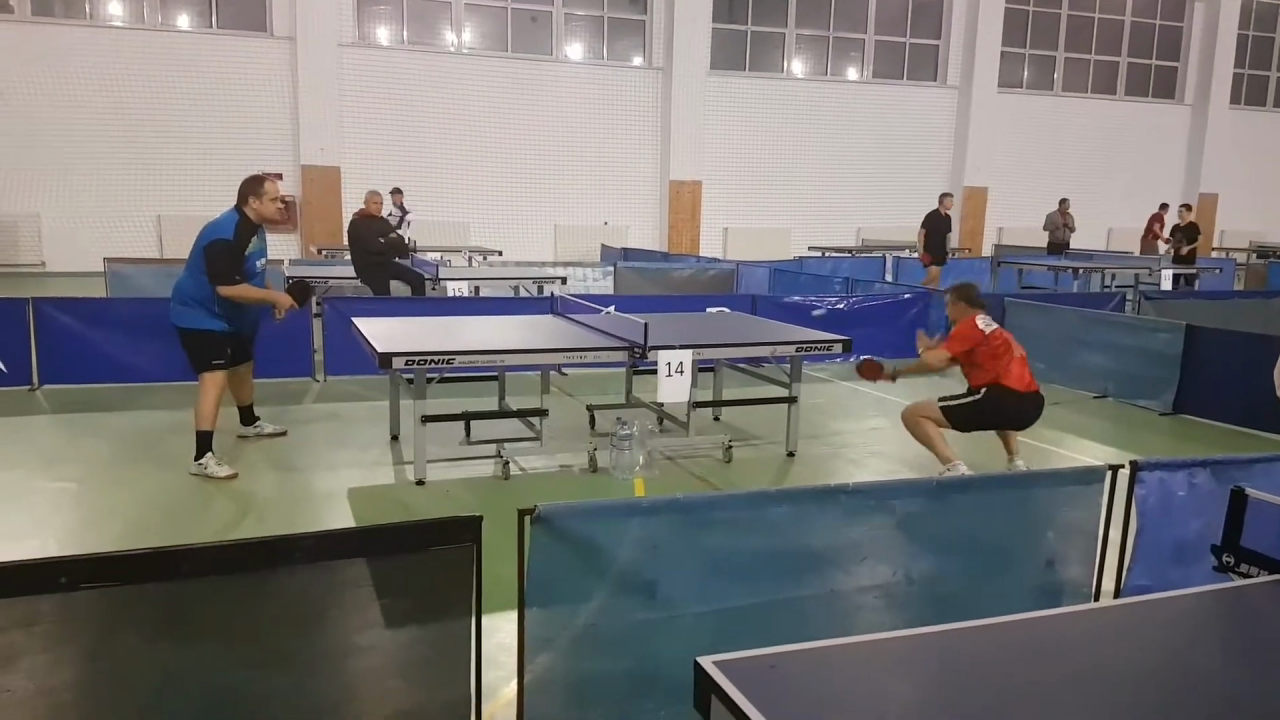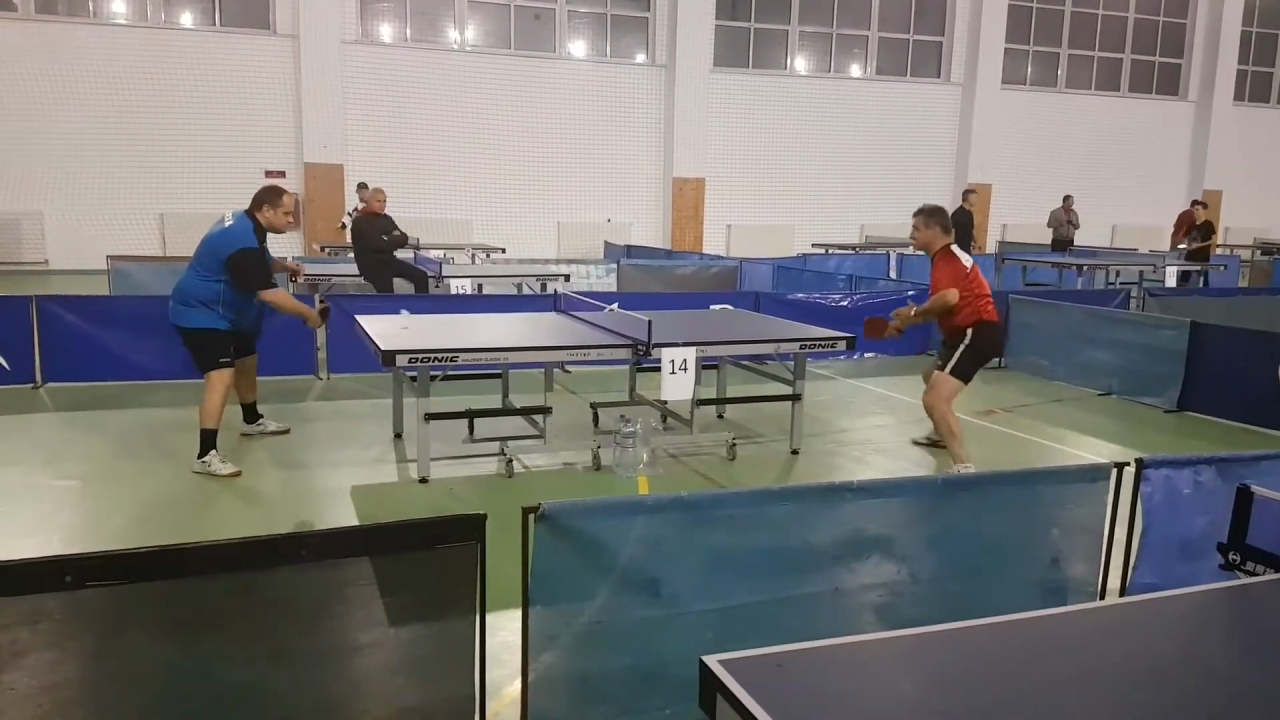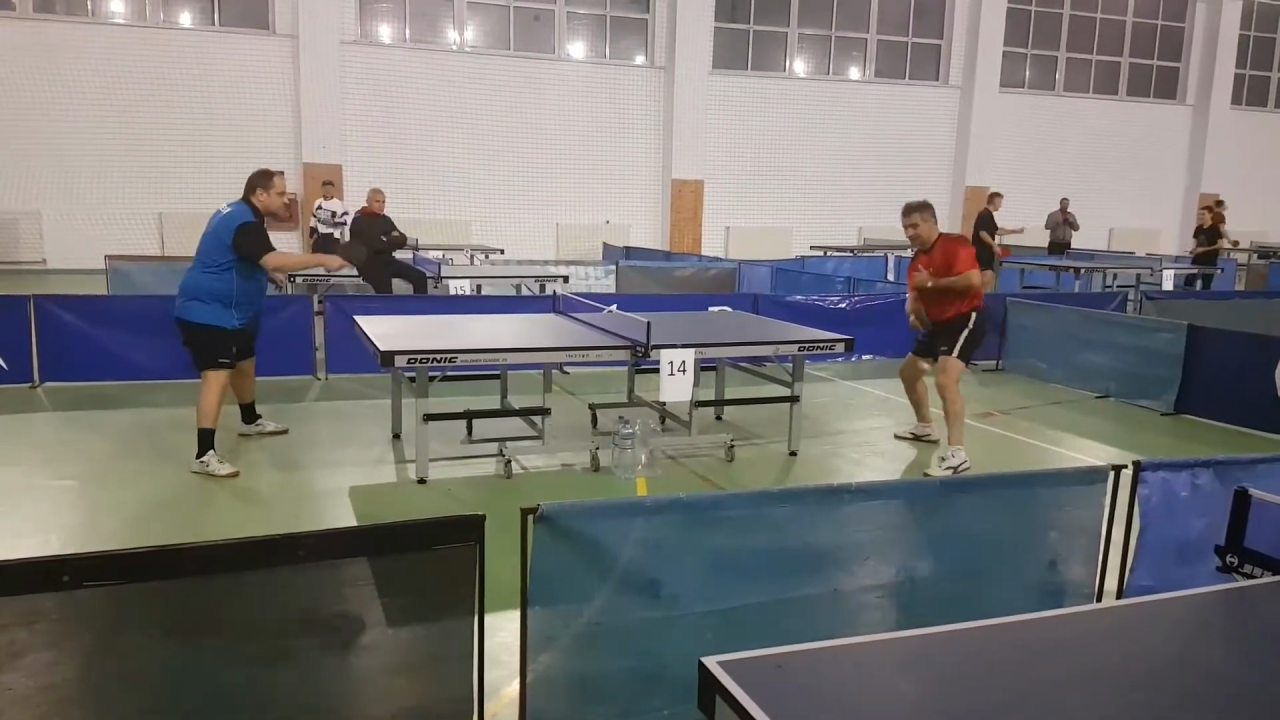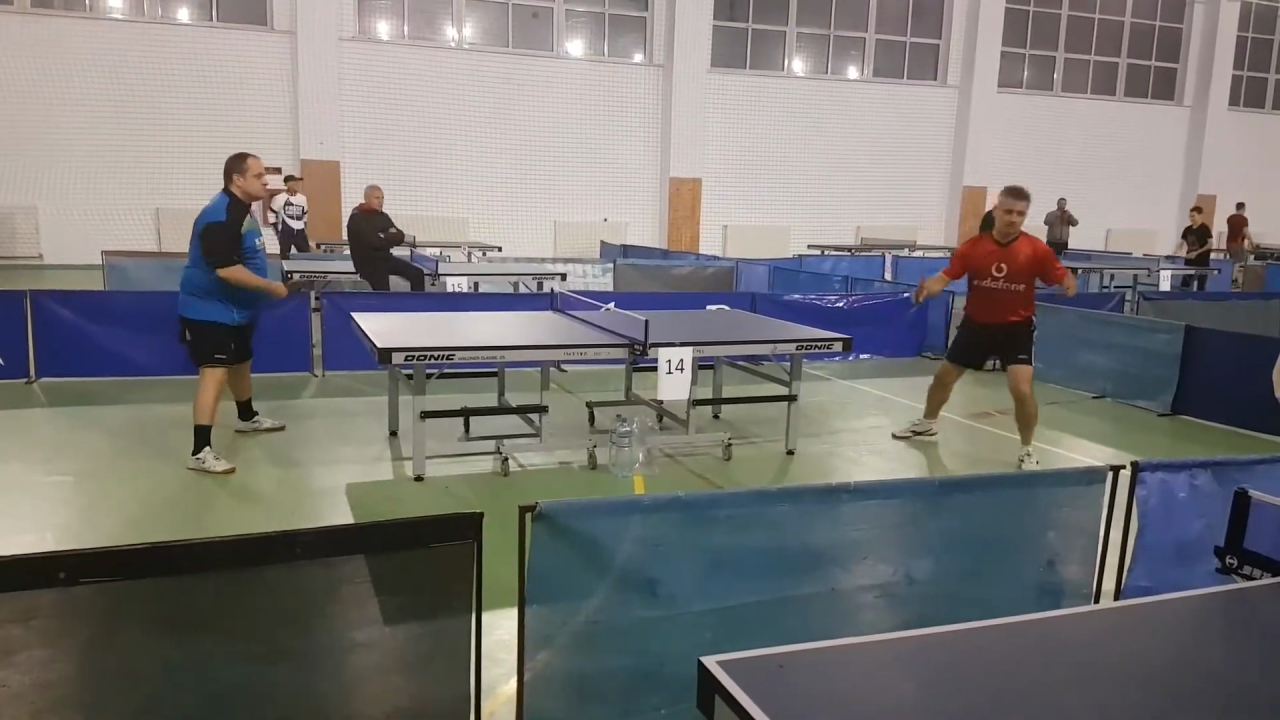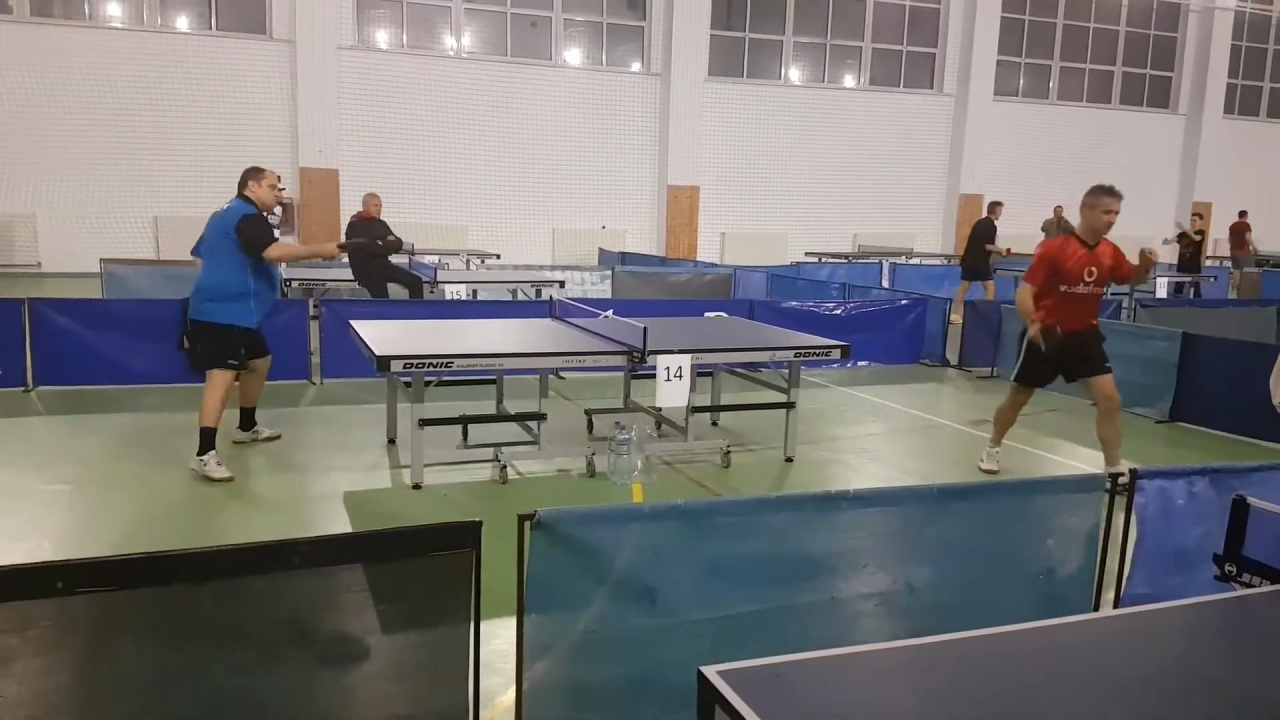
dt=0.5s
person 1, frame 1
left shoulder: (254, 227)
right shoulder: (225, 235)
right elbow: (228, 287)
left wrist: (273, 298)
right wrist: (274, 296)
left hip: (231, 317)
right hip: (201, 316)
left knee: (242, 367)
right knee: (215, 379)
left ankle: (249, 423)
right ankle: (202, 458)
person 1, frame 2
left shoulder: (245, 226)
right shoulder: (246, 243)
left elbow: (262, 263)
right elbow: (269, 293)
left wrist: (285, 267)
right wrist: (309, 314)
left hip: (221, 314)
right hip: (198, 316)
left knee: (245, 361)
right knee: (223, 376)
left ankle: (253, 420)
right ankle: (207, 454)
person 1, frame 3
left shoulder: (237, 213)
right shoulder: (245, 223)
right elbow: (272, 259)
left wrist: (267, 274)
right wrist: (322, 260)
left hip: (221, 311)
right hip: (207, 312)
left knee: (245, 363)
right knee: (217, 376)
left ankle: (250, 420)
right ankle: (204, 455)
person 1, frame 4
left shoulder: (239, 209)
right shoulder: (220, 217)
right elbow: (227, 269)
left wrist: (266, 284)
right wrist: (272, 287)
left hip: (234, 308)
right hip: (210, 309)
left knee: (241, 363)
right knee: (215, 373)
left ankle: (247, 418)
right ankle: (200, 452)
person 1, frame 5
left shoulder: (225, 215)
right shoulder: (248, 216)
left elbow: (200, 255)
right elbow: (273, 251)
right wrist: (320, 250)
left hip: (232, 311)
right hip: (224, 313)
left knee: (260, 363)
right knee: (222, 377)
left ankle: (247, 427)
right ankle: (205, 454)
person 2, frame 1
left shoulder: (969, 327)
right shoulder: (995, 331)
left elbow: (934, 362)
left wrist: (924, 349)
right wrist: (899, 372)
left hip: (1005, 403)
left knee: (912, 415)
left ankle: (956, 471)
right ankle: (1017, 463)
person 2, frame 2
left shoulder: (946, 259)
right shoulder: (948, 257)
left elbow: (949, 298)
right elbow: (939, 306)
left wrist: (913, 312)
right wrist: (904, 322)
left hip: (974, 334)
right hip: (966, 333)
left knee: (933, 400)
right knee: (931, 378)
left ankle: (963, 469)
right ankle: (942, 434)
person 2, frame 3
left shoulder: (955, 244)
right shoulder: (917, 260)
left elbow: (974, 279)
right elbow: (916, 295)
left wrist: (931, 283)
right wrist: (913, 312)
left hip: (965, 320)
right hip: (939, 323)
left knee: (945, 381)
right knee: (908, 371)
left ankle: (956, 454)
right ankle: (925, 427)
person 2, frame 4
left shoulder: (1035, 249)
right shoulder: (972, 247)
left elbow: (1061, 277)
right elbow: (944, 278)
left wrist: (1069, 284)
right wrist: (926, 289)
left hip: (1016, 328)
right hip: (976, 325)
left knee: (1022, 390)
right knee: (944, 377)
left ankle: (1026, 448)
right ankle: (925, 423)
person 2, frame 5
left shoulder: (1110, 252)
right shoulder: (1053, 248)
left elbow: (1134, 279)
right elbow: (1025, 290)
left wrist: (1146, 265)
right wrist: (1032, 322)
left hip: (1085, 335)
right hip: (1046, 335)
left knee: (1111, 399)
right knee: (1017, 399)
left ankle: (1114, 470)
right ankle: (993, 449)
